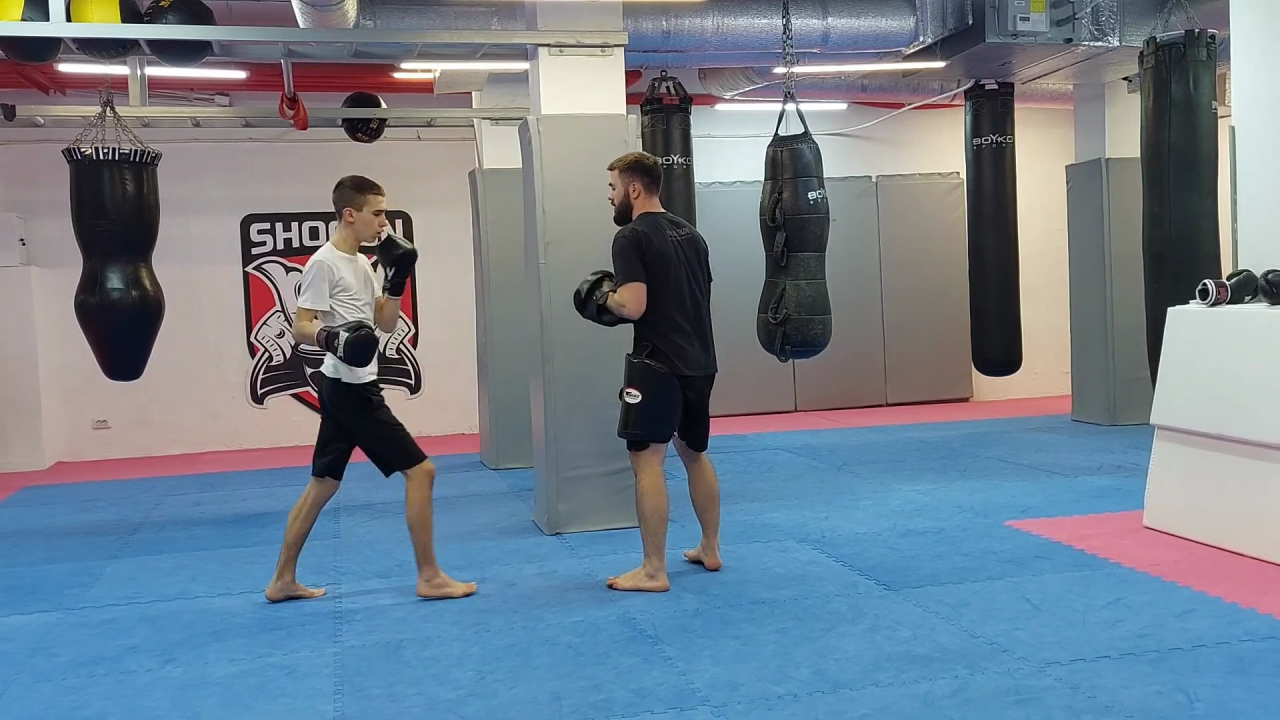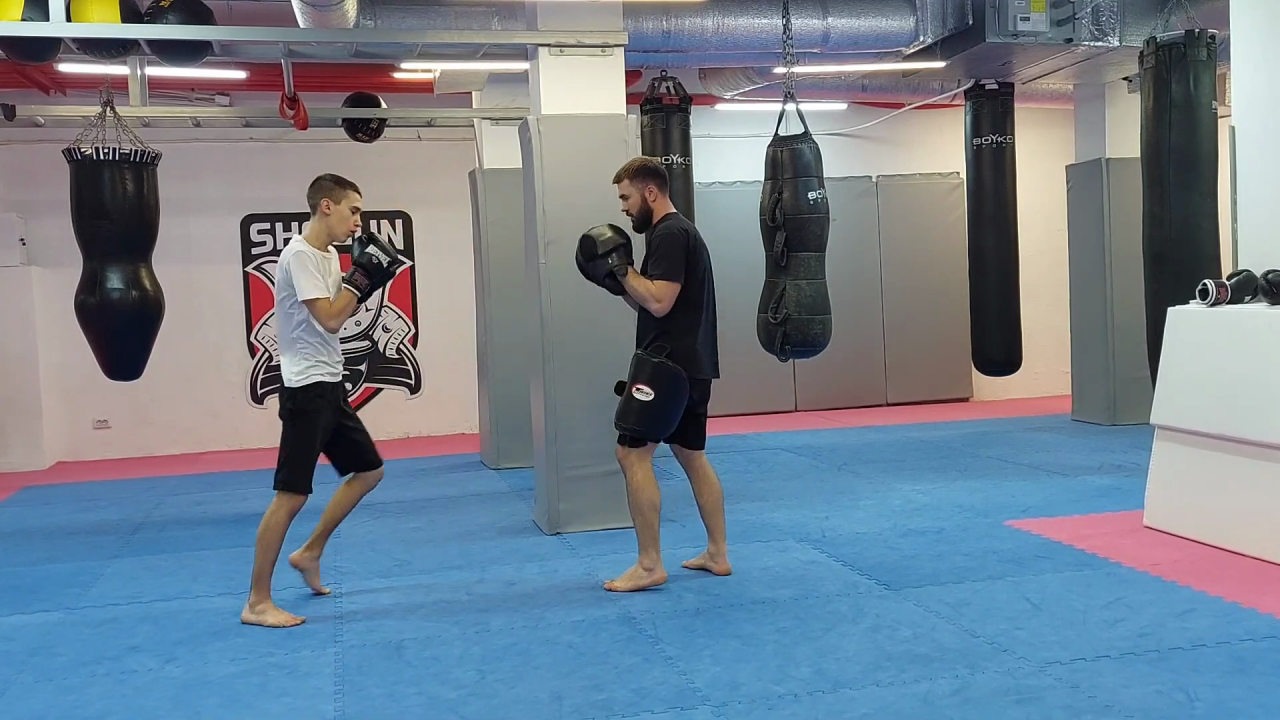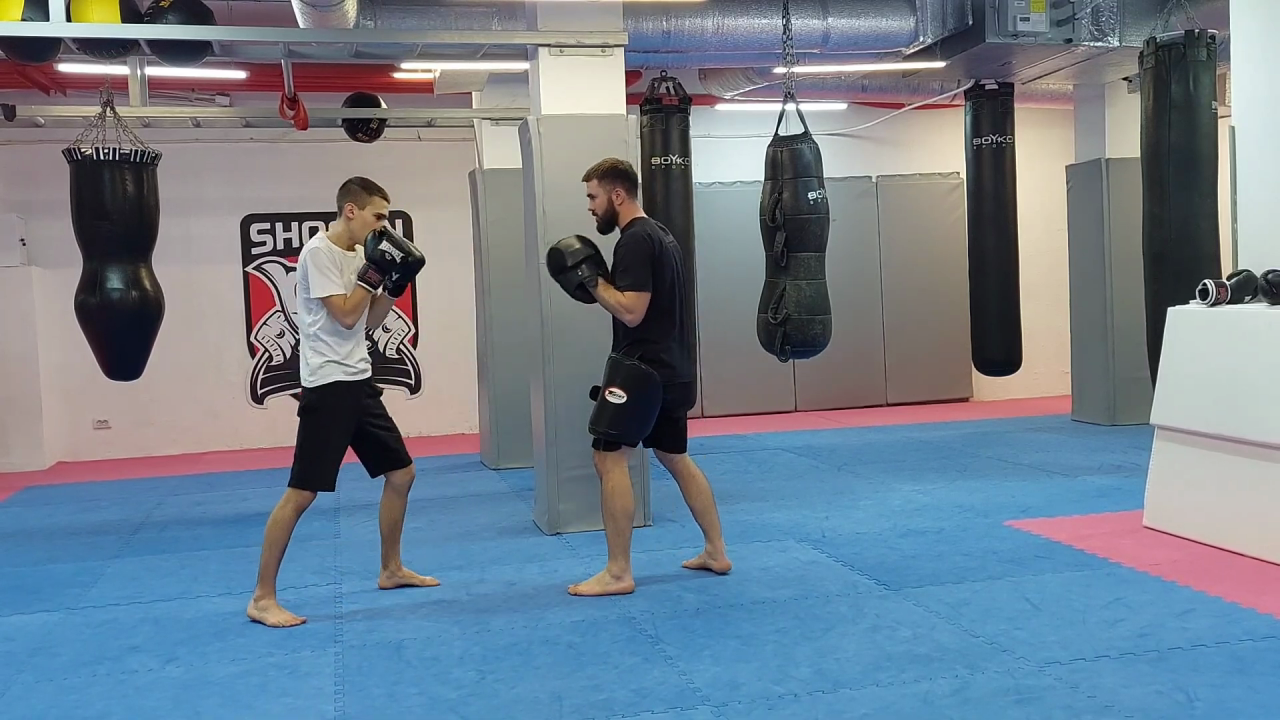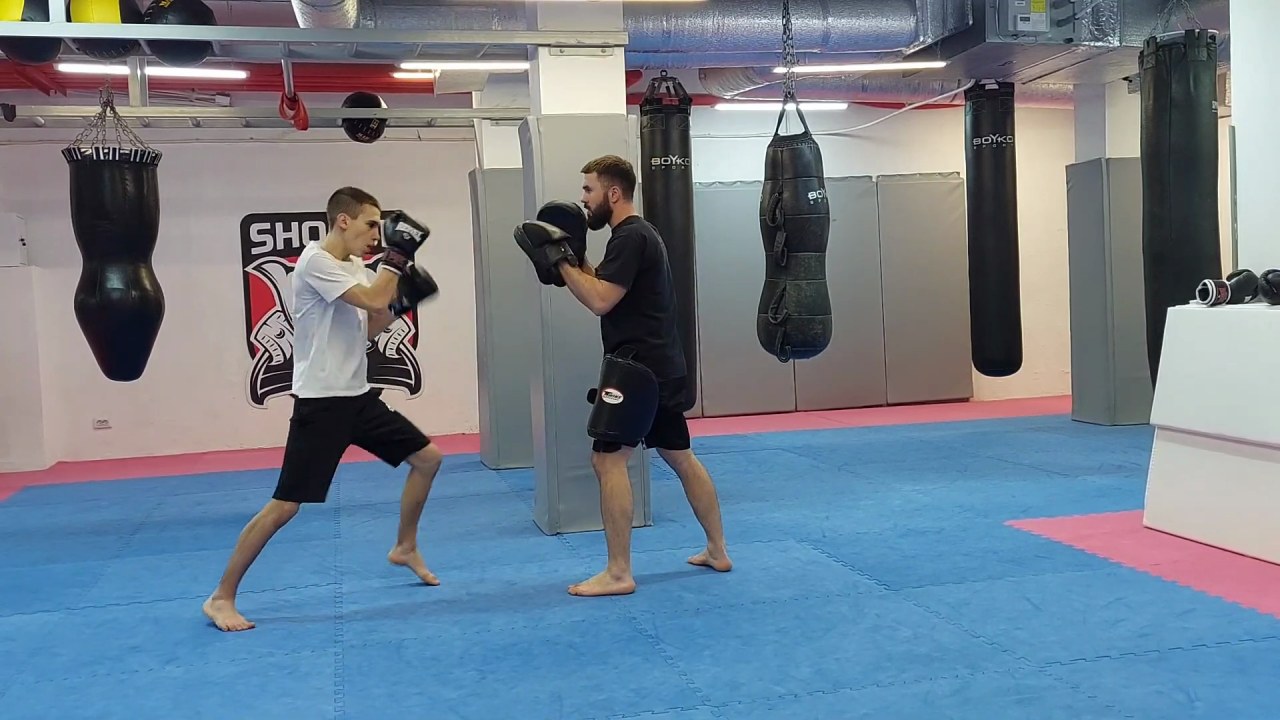
dt=0.4s
person 1, frame 1
left shoulder: (361, 260)
right shoulder: (325, 264)
left elbow: (385, 323)
right elbow: (301, 327)
left wrist: (399, 276)
right wrist: (333, 338)
left hip: (345, 388)
right hip: (352, 390)
left knee: (323, 484)
right knee: (419, 471)
left ankle: (284, 579)
right ankle: (429, 575)
person 1, frame 2
left shoulder: (327, 254)
right shoulder: (299, 255)
left elbow: (341, 314)
right elbow: (329, 320)
left wrist: (365, 279)
right wrist: (360, 275)
left hip: (330, 385)
right hip: (306, 389)
left knee: (366, 473)
right knee: (291, 496)
left ankle: (309, 553)
right ankle: (257, 602)
person 1, frame 3
left shoulder: (362, 254)
right shoulder: (318, 252)
right elbow: (345, 317)
left wrist: (396, 283)
right wrist: (375, 270)
left hip: (361, 384)
right hip: (327, 389)
left knee: (401, 475)
right knee: (301, 493)
left ankle: (392, 569)
right ankle: (263, 597)
person 1, frame 4
left shoulder: (352, 269)
right shoulder: (315, 262)
left elbow: (373, 327)
right elbow: (369, 303)
left wrist: (403, 300)
right wrist: (397, 257)
left hip: (359, 396)
right hip: (321, 403)
left knee: (428, 457)
right knee: (284, 506)
left ankle: (406, 547)
right ankle: (221, 597)
person 2, frame 1
left shoulder: (631, 237)
right shoulder: (689, 233)
left elbow: (633, 306)
left wrist: (607, 298)
left hip: (660, 365)
right hip: (698, 363)
left knee: (646, 460)
right knee: (695, 454)
left ankle: (653, 570)
right ankle: (710, 548)
person 2, frame 2
left shoulder: (670, 234)
right shoulder: (678, 232)
left elbow: (659, 302)
left wrist: (623, 270)
right wrist: (622, 275)
left hip: (668, 364)
right hip: (690, 364)
left knee: (633, 453)
right knee: (692, 455)
left ankle: (649, 565)
right ankle: (717, 553)
person 2, frame 3
left shoulder: (635, 241)
right shoulder: (658, 235)
left elbow: (631, 311)
left wrist: (591, 282)
right wrist: (601, 284)
left hip: (644, 368)
right hip: (670, 368)
left knee: (609, 459)
right knee: (676, 458)
left ankle: (618, 572)
right ankle: (717, 550)
person 2, frame 4
left shoulder: (629, 238)
right shoulder: (637, 233)
left elbow: (601, 300)
right elbow: (607, 286)
left wrist: (562, 264)
right wrist: (571, 263)
left hip: (638, 369)
right hip: (662, 366)
left knee: (607, 460)
right knee: (681, 456)
left ankle: (619, 573)
right ankle: (718, 550)
